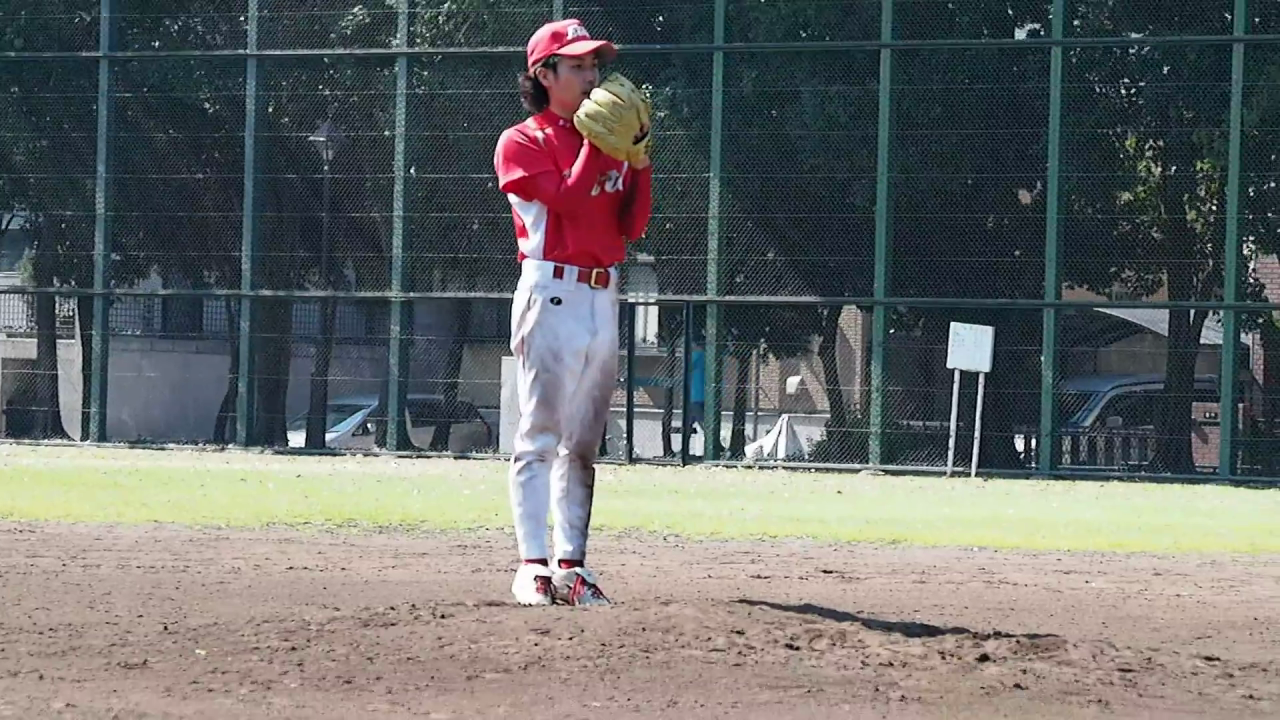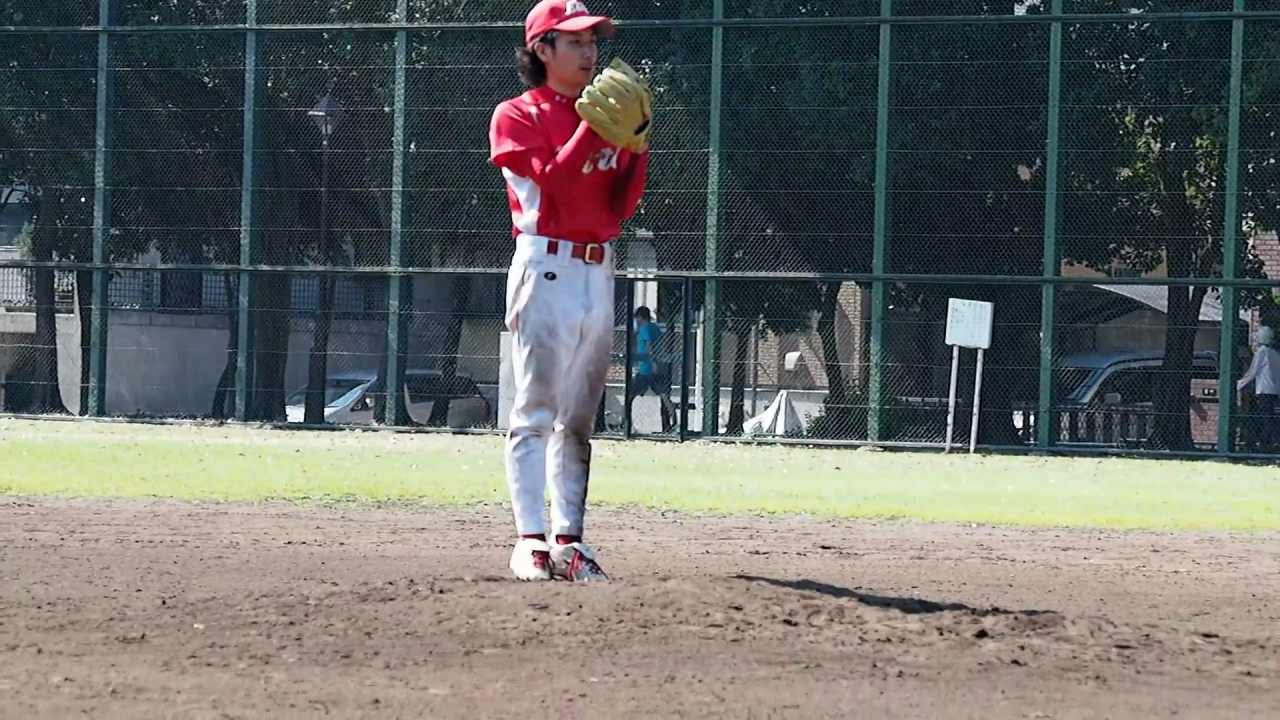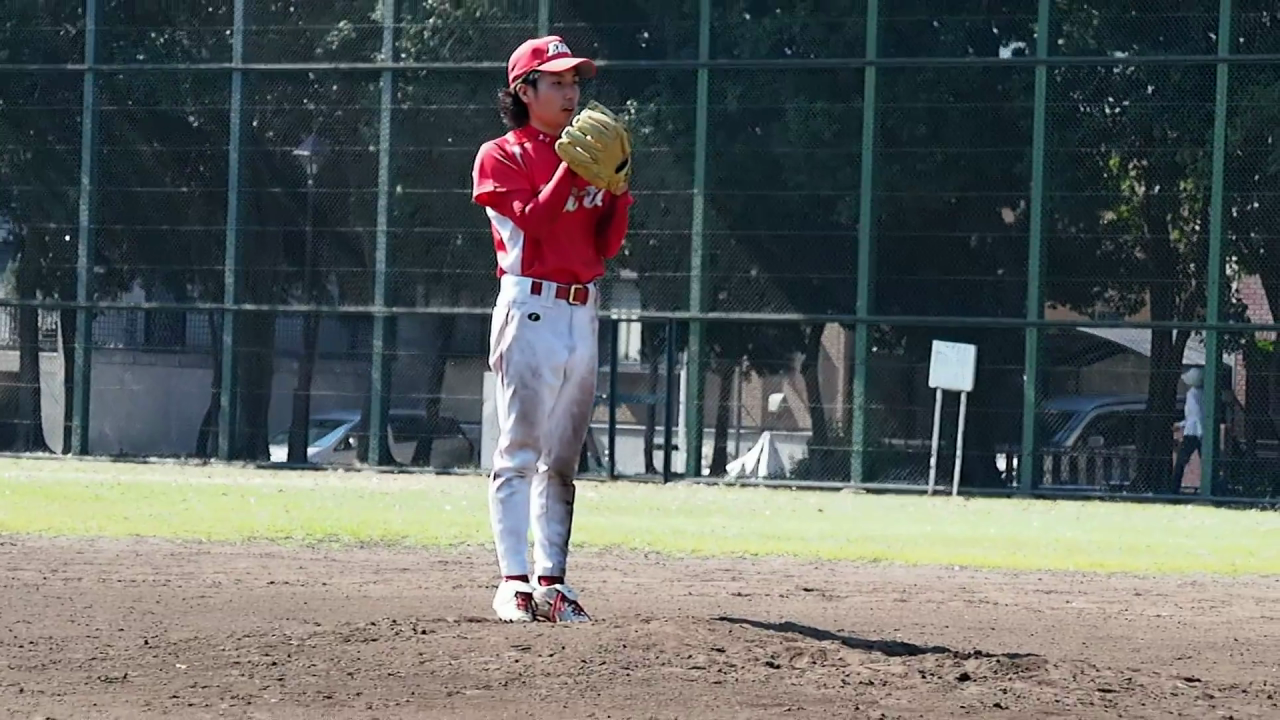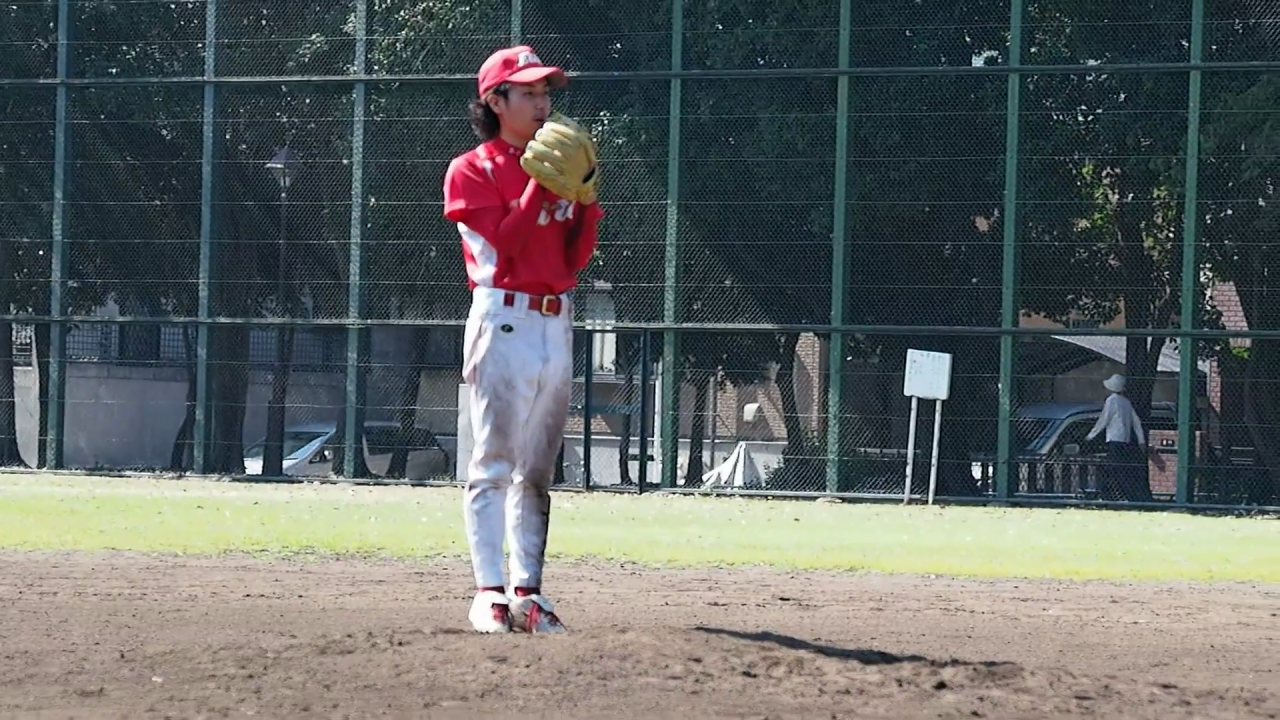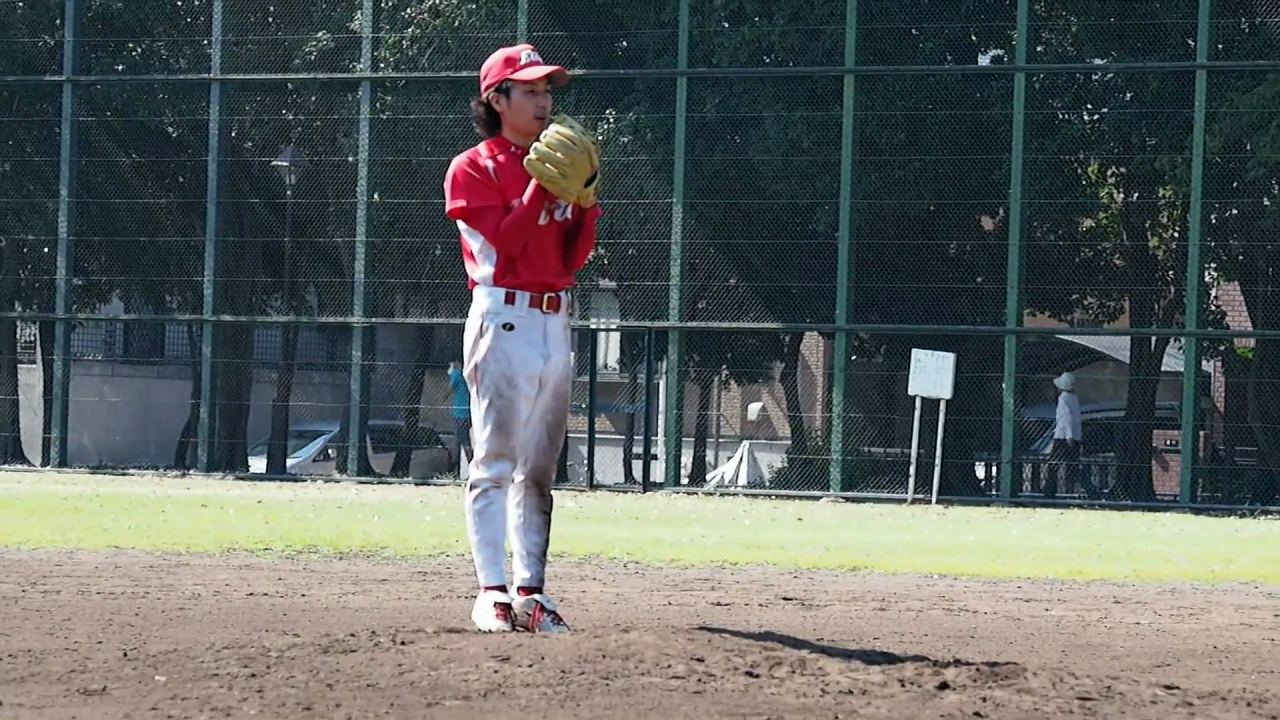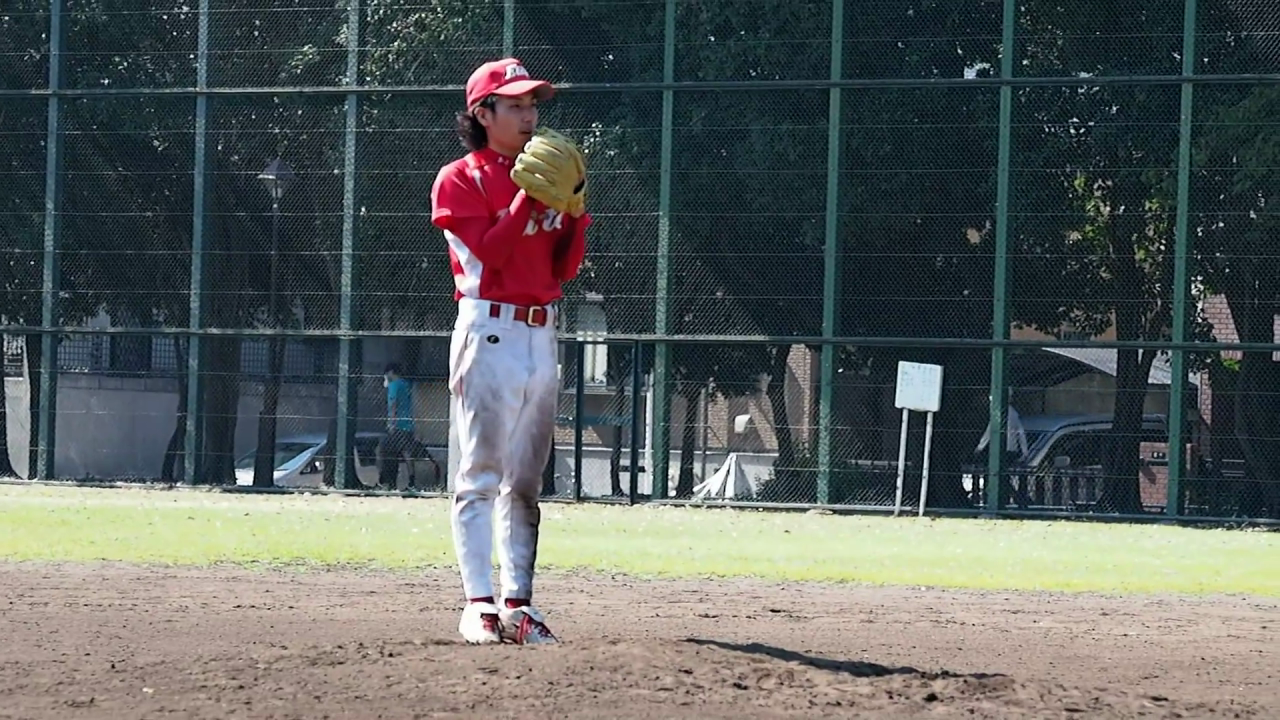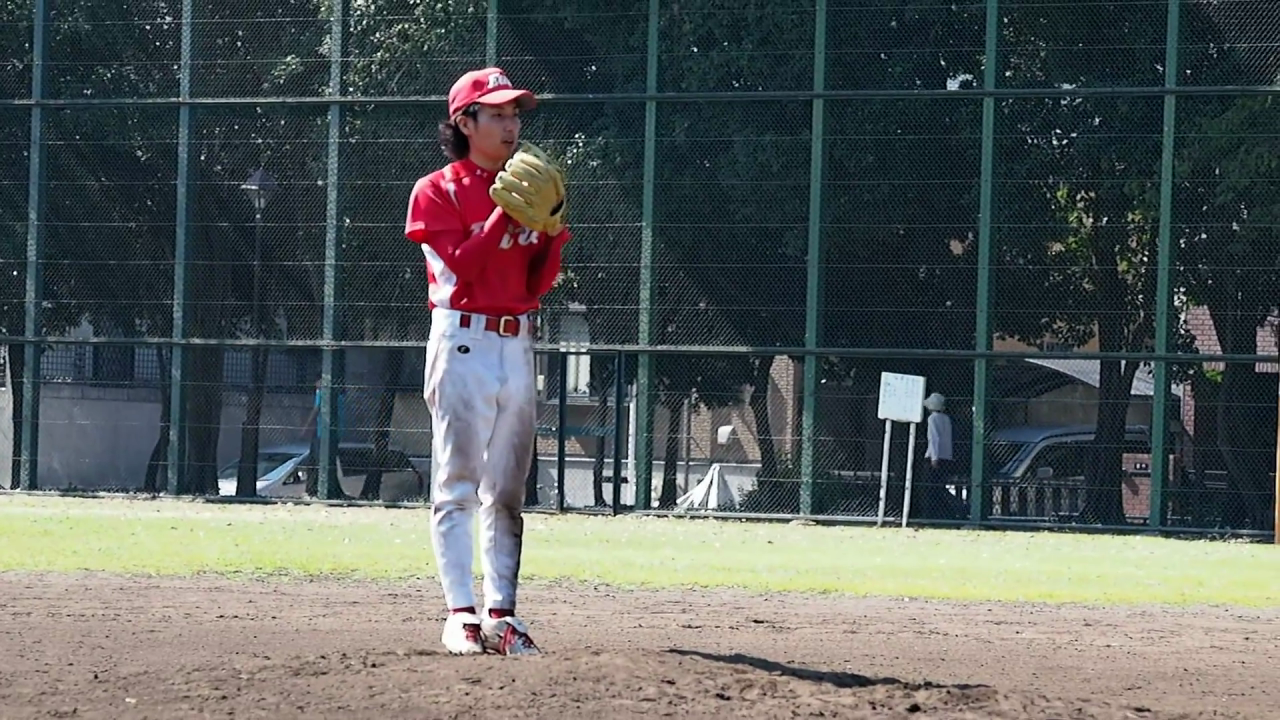
dt=0.5s
person 1, frame 1
right shoulder: (522, 141)
left elbow: (632, 225)
right elbow: (570, 201)
left wrist: (639, 154)
right wrist: (597, 138)
left hip: (604, 297)
right hip: (553, 293)
left knee: (583, 441)
right knee: (541, 434)
left ankle: (571, 564)
right ankle: (534, 565)
person 1, frame 2
right shoulder: (516, 115)
left elbow: (622, 207)
right elbow: (555, 180)
left wrist: (638, 141)
right wrist: (595, 121)
left hip: (599, 273)
right hip: (547, 268)
left knee: (578, 416)
right knee: (536, 409)
left ankle: (569, 538)
right ankle: (531, 539)
person 1, frame 3
right shoulder: (501, 156)
left elbow: (607, 245)
right elbow: (535, 221)
left wrist: (618, 180)
right wrist: (573, 163)
left hip: (583, 313)
right hip: (531, 309)
left knee: (561, 457)
right knee: (520, 450)
left ankle: (551, 579)
right ankle: (514, 580)
person 1, frame 4
right shoulder: (471, 170)
left elbow: (576, 258)
right elbow: (505, 242)
left wrist: (585, 193)
right wrist: (542, 180)
left hip: (556, 324)
right hip: (504, 322)
left knee: (536, 468)
right knee: (494, 462)
left ankle: (527, 590)
right ankle: (490, 591)
person 1, frame 5
right shoulder: (472, 168)
left elbow: (573, 259)
right elbow: (504, 242)
left wrist: (586, 197)
right wrist: (543, 183)
left hip: (555, 323)
right hip: (504, 321)
left knee: (539, 467)
right knee: (495, 461)
left ankle: (530, 589)
right ankle: (493, 592)
person 1, frame 6
right shoulder: (460, 178)
left elbow: (564, 268)
right elbow: (490, 253)
left wrist: (576, 208)
right wrist: (529, 194)
left hip: (541, 335)
right hip: (490, 332)
left knee: (525, 480)
right knee: (480, 474)
left ankle: (517, 601)
right ankle: (479, 603)
person 1, frame 7
right shoulder: (437, 190)
left elbow: (537, 285)
right elbow: (463, 265)
left wrist: (554, 229)
right wrist: (507, 210)
left hip: (517, 346)
right hip: (463, 343)
left knee: (508, 492)
right knee: (458, 486)
left ankle: (502, 613)
right ankle: (461, 614)
